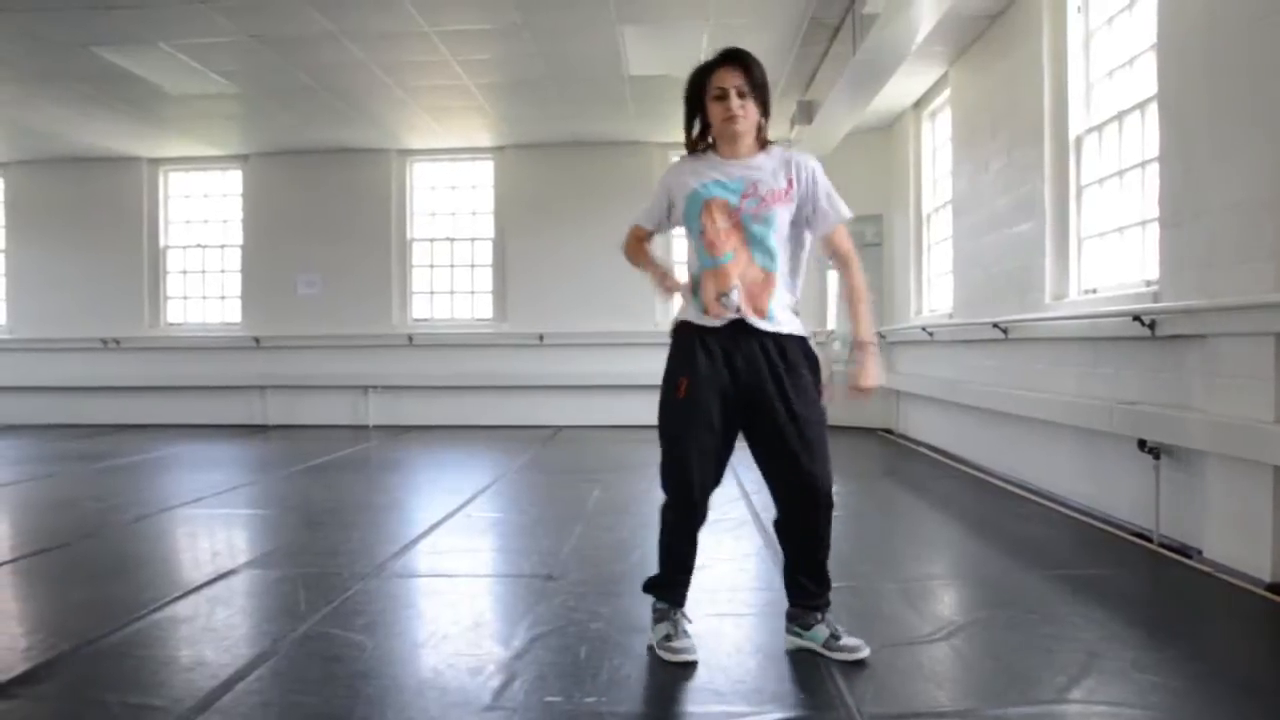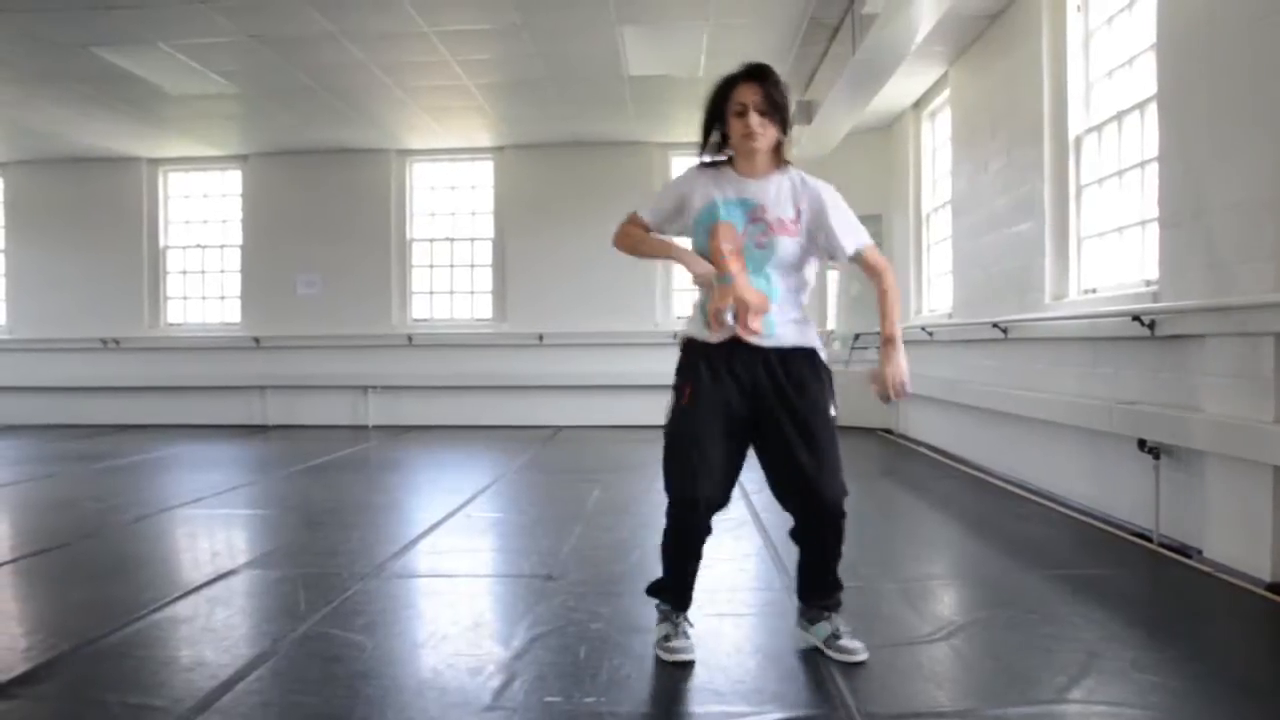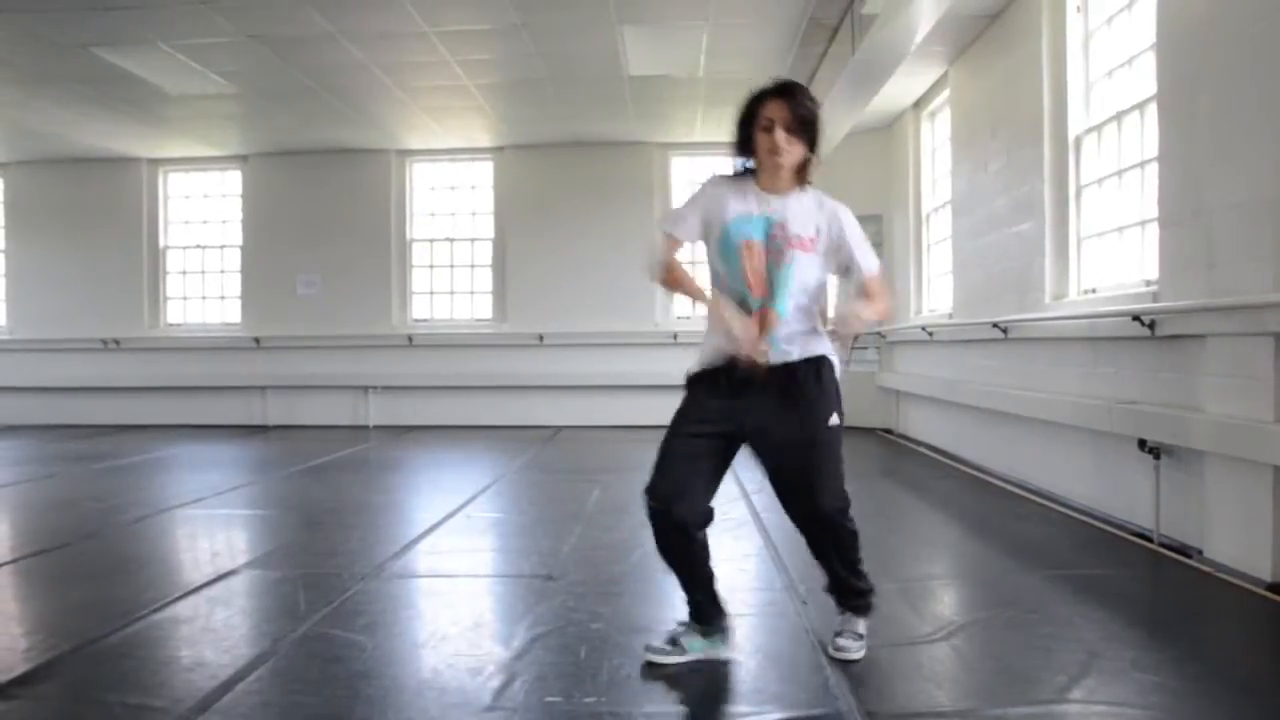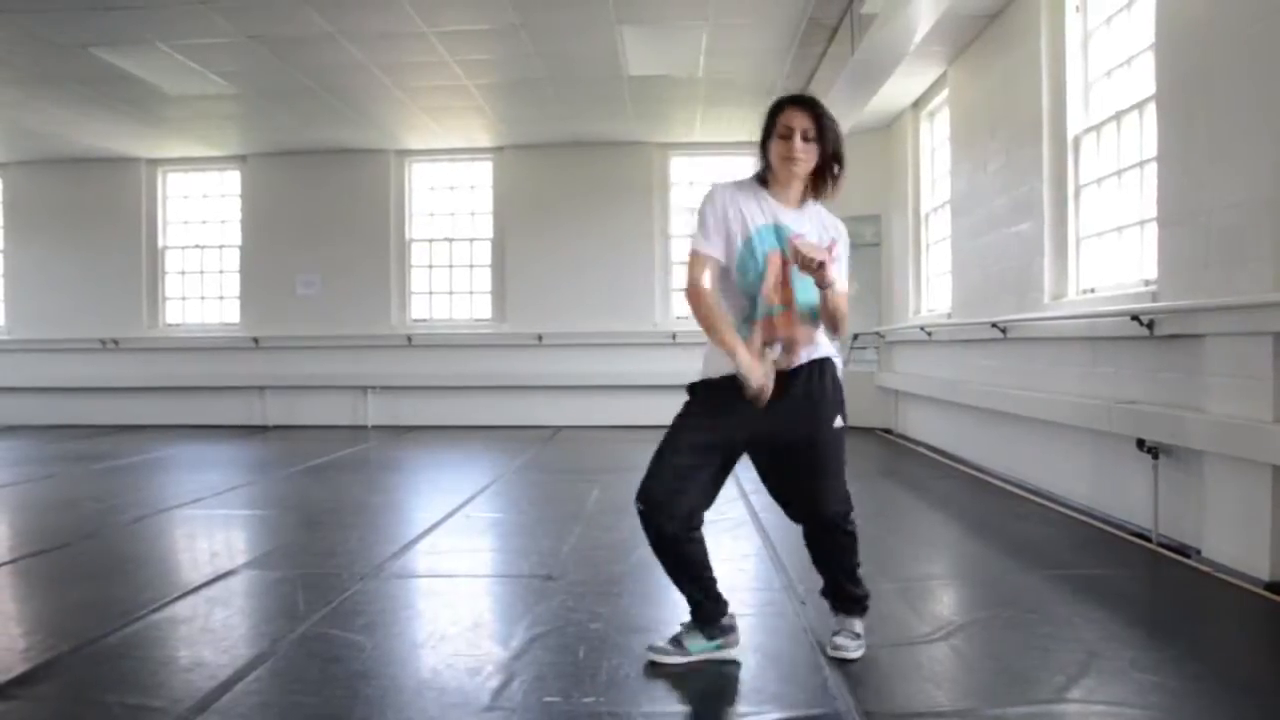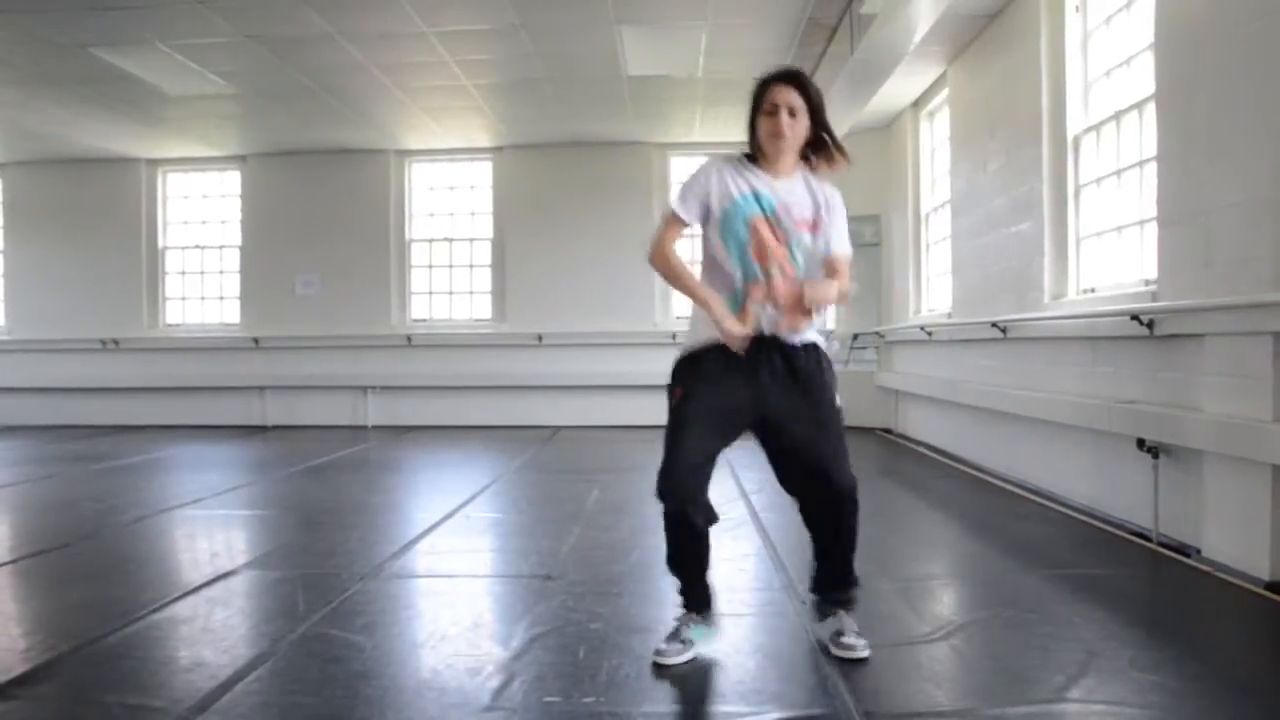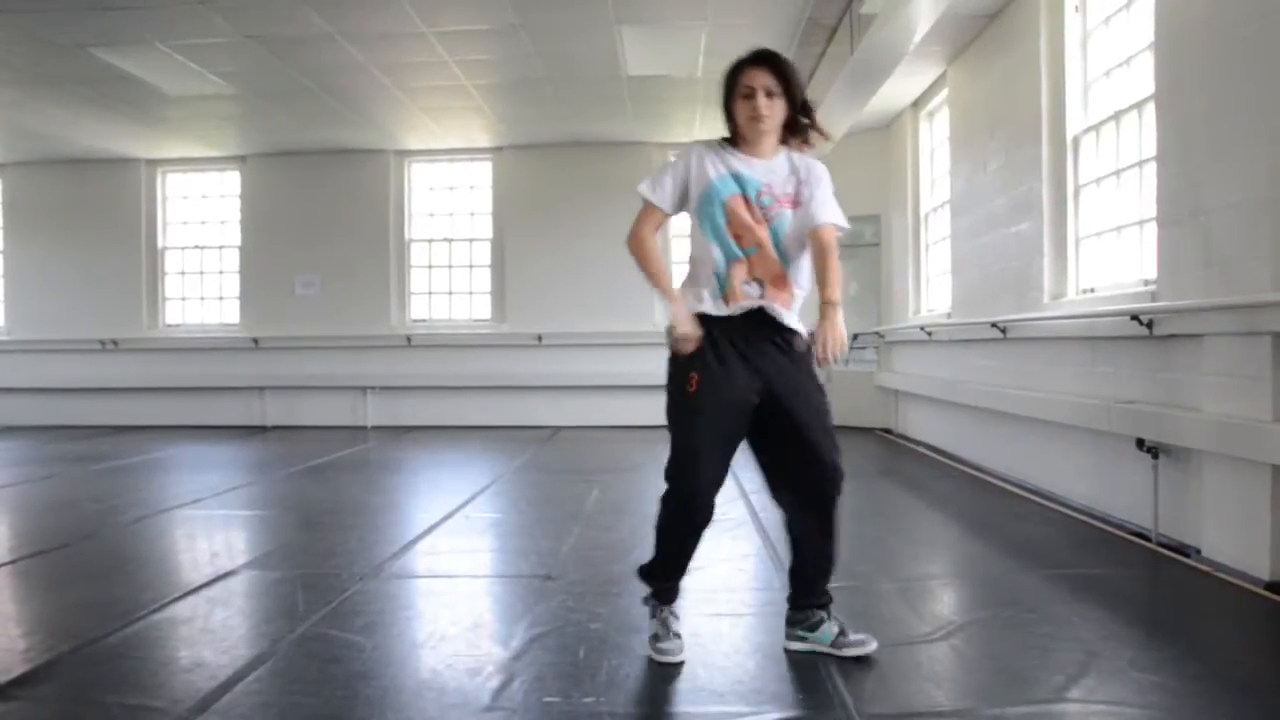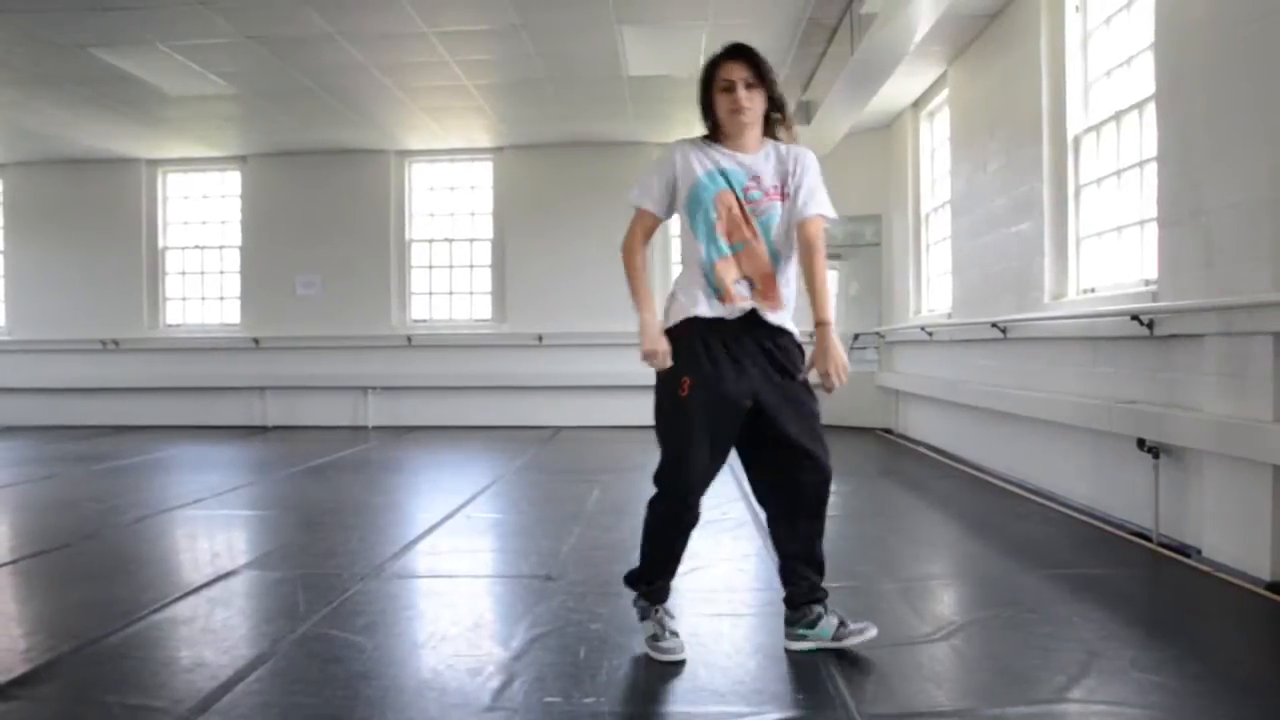
dt=0.1s
person 1, frame 1
left shoulder: (798, 170)
right shoulder: (684, 175)
left elbow: (845, 257)
right elbow: (636, 240)
left wrist: (864, 346)
right wrist: (655, 267)
left hip: (779, 346)
right hip: (702, 345)
left knee: (809, 486)
right knee: (687, 486)
left ankle: (809, 616)
right ankle: (668, 611)
person 1, frame 2
left shoulder: (810, 195)
right shoulder: (697, 184)
left elbow: (879, 270)
right elbow: (625, 235)
left wrist: (892, 346)
right wrist: (678, 253)
left hip: (790, 361)
right hip: (711, 360)
left knee: (820, 498)
right knee: (692, 494)
left ankle: (819, 611)
right ankle: (672, 612)
person 1, frame 3
left shoulder: (828, 214)
right shoulder: (717, 194)
left elbow: (878, 298)
right elbow: (665, 266)
left wrist: (857, 313)
right wrist: (712, 302)
left hip: (803, 378)
right hip: (724, 375)
left knee: (825, 507)
right knee: (670, 499)
left ankle: (854, 608)
right ankle: (707, 621)
person 1, frame 4
left shoulder: (828, 228)
right shoulder: (728, 200)
left elbow: (838, 324)
right elbow: (697, 287)
left wrist: (830, 286)
right wrist: (743, 360)
left hip: (806, 381)
right hip: (726, 383)
left knee: (828, 510)
right knee: (660, 503)
left ankle: (849, 611)
right ankle: (712, 622)
person 1, frame 5
left shoulder: (823, 197)
right shoulder: (717, 175)
left elbow: (839, 278)
right elbow: (661, 248)
left wrist: (824, 292)
right wrist: (712, 304)
left hip: (795, 357)
right hip: (717, 354)
left knee: (833, 487)
right knee: (680, 482)
left ankle: (835, 608)
right ankle: (697, 610)
person 1, frame 6
left shoulder: (809, 172)
right shoulder: (698, 161)
left elbow: (826, 248)
right elbow: (640, 235)
left wrist: (831, 310)
right wrist: (675, 305)
left hip: (782, 340)
right hip: (711, 338)
left knee: (820, 469)
right knee: (696, 477)
left ankle: (809, 614)
right ankle: (662, 603)
person 1, frame 7
left shoulder: (797, 162)
right shoulder: (683, 160)
left elbow: (812, 250)
right elbow: (634, 242)
left wrist: (827, 331)
right wrist: (647, 323)
left hip: (774, 338)
right hip: (700, 335)
left knee: (805, 471)
right knee: (682, 477)
left ankle: (805, 610)
right ankle: (651, 603)
